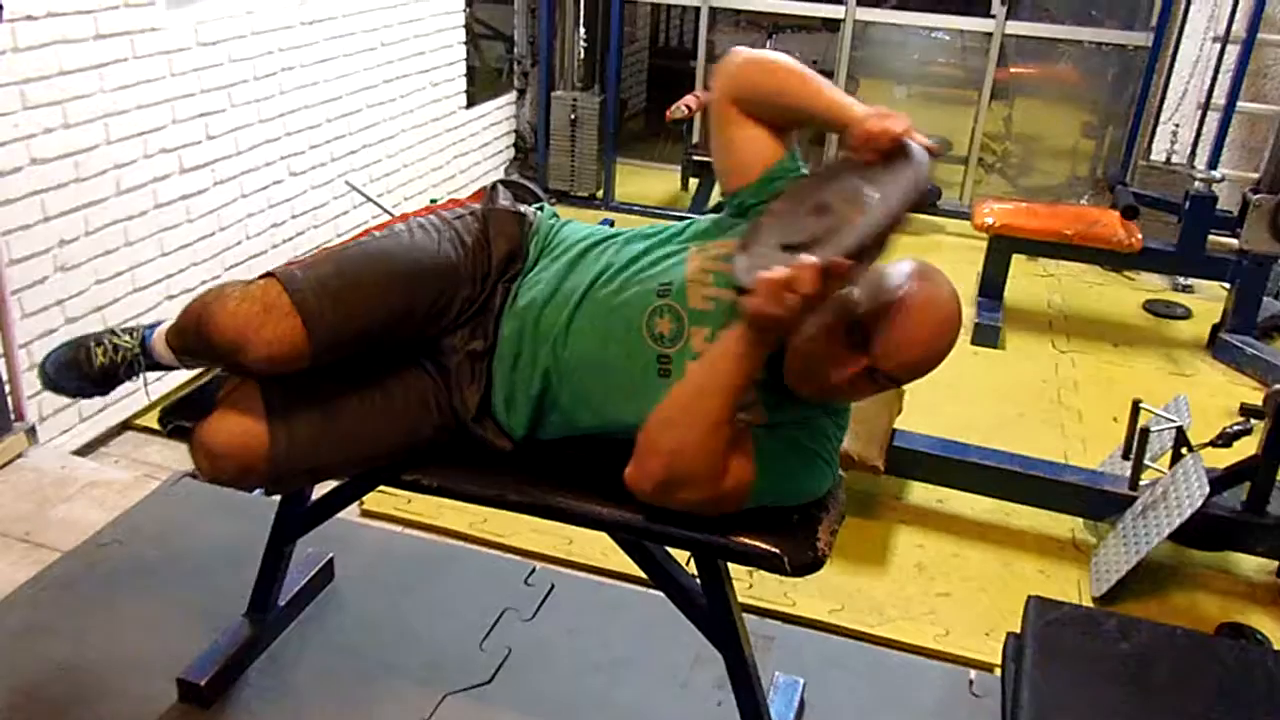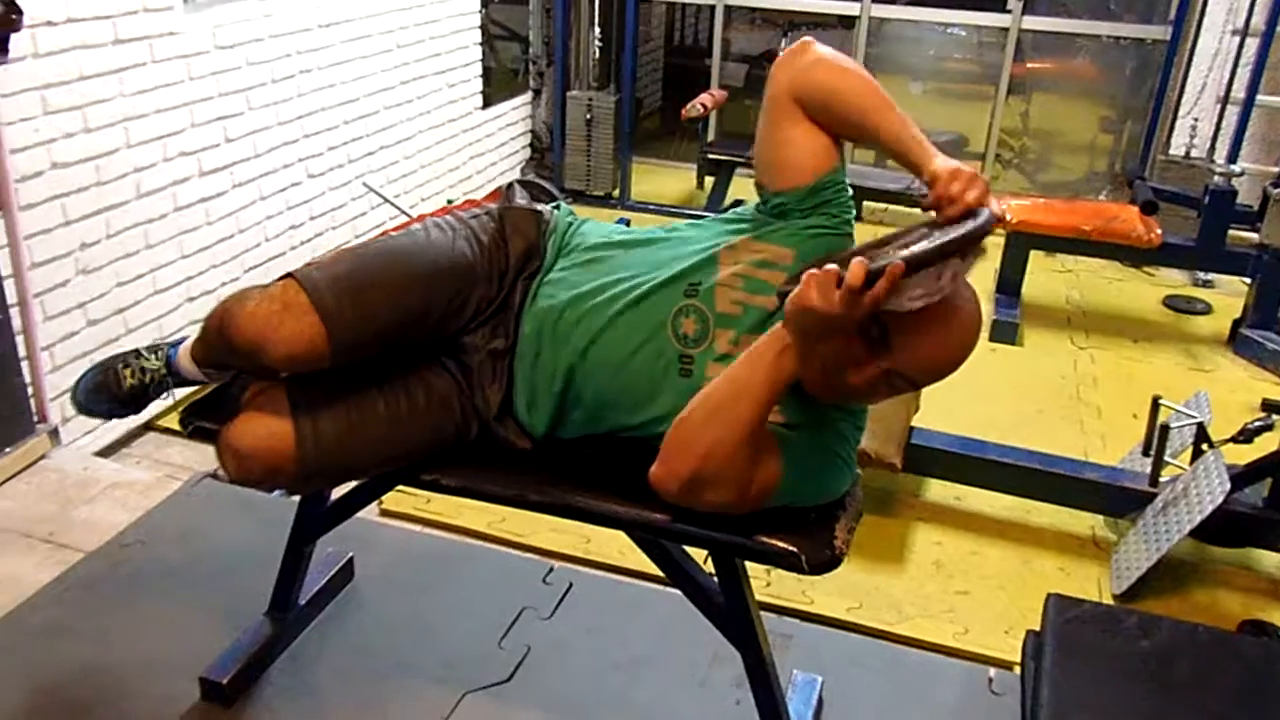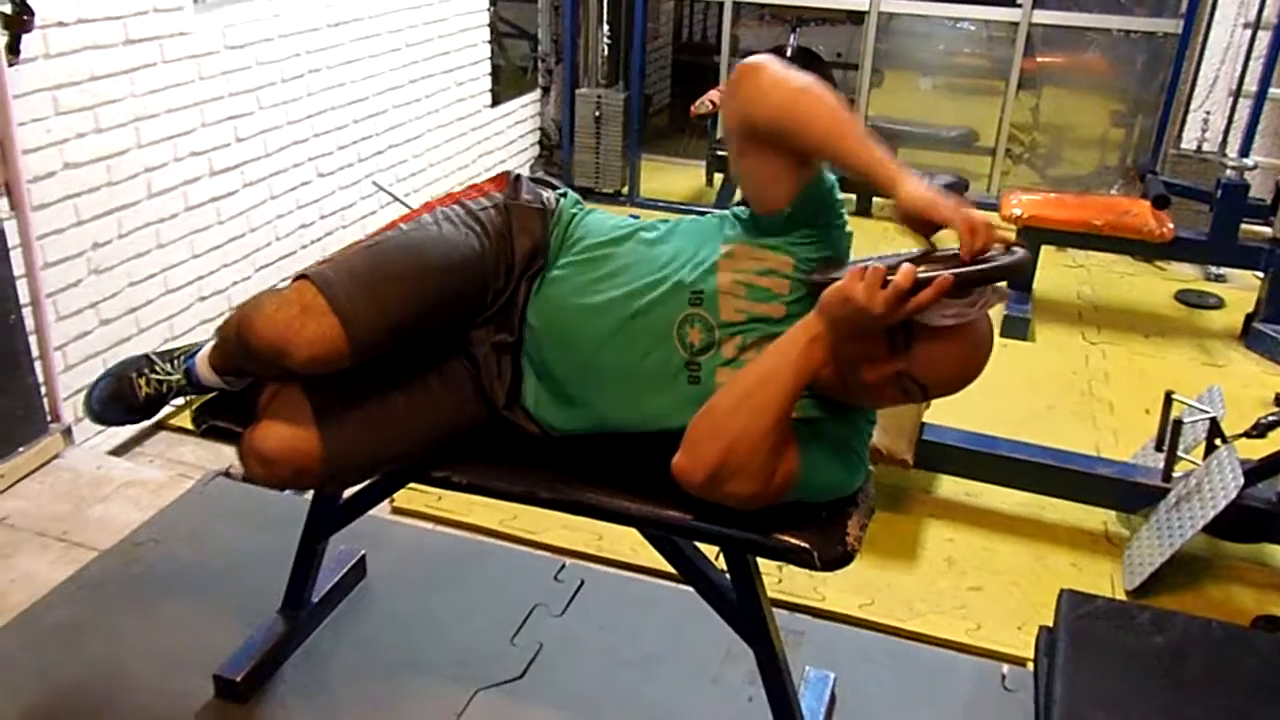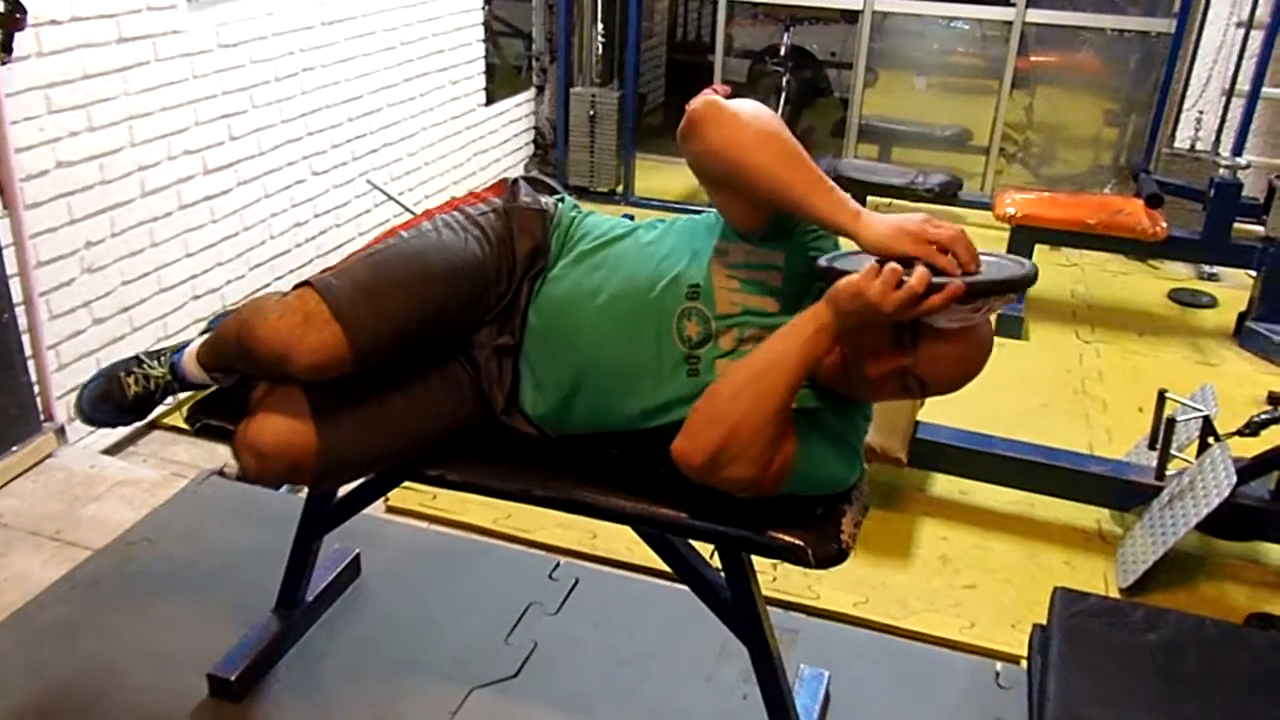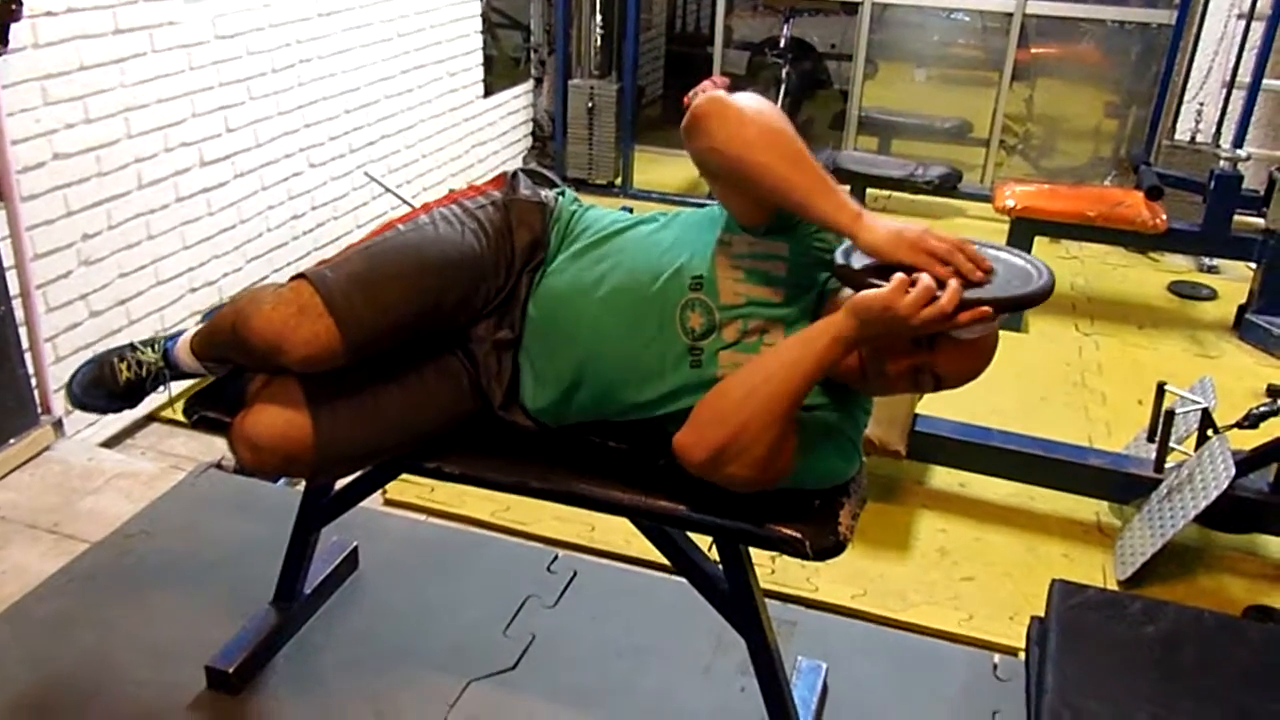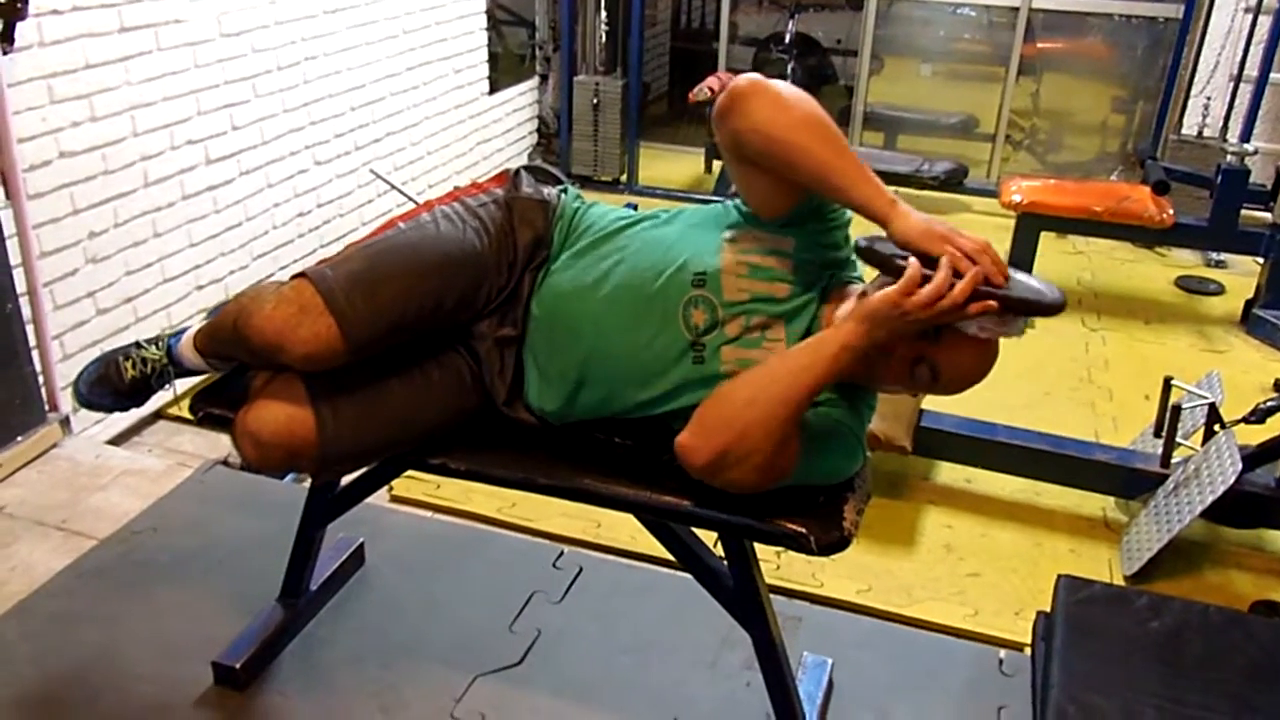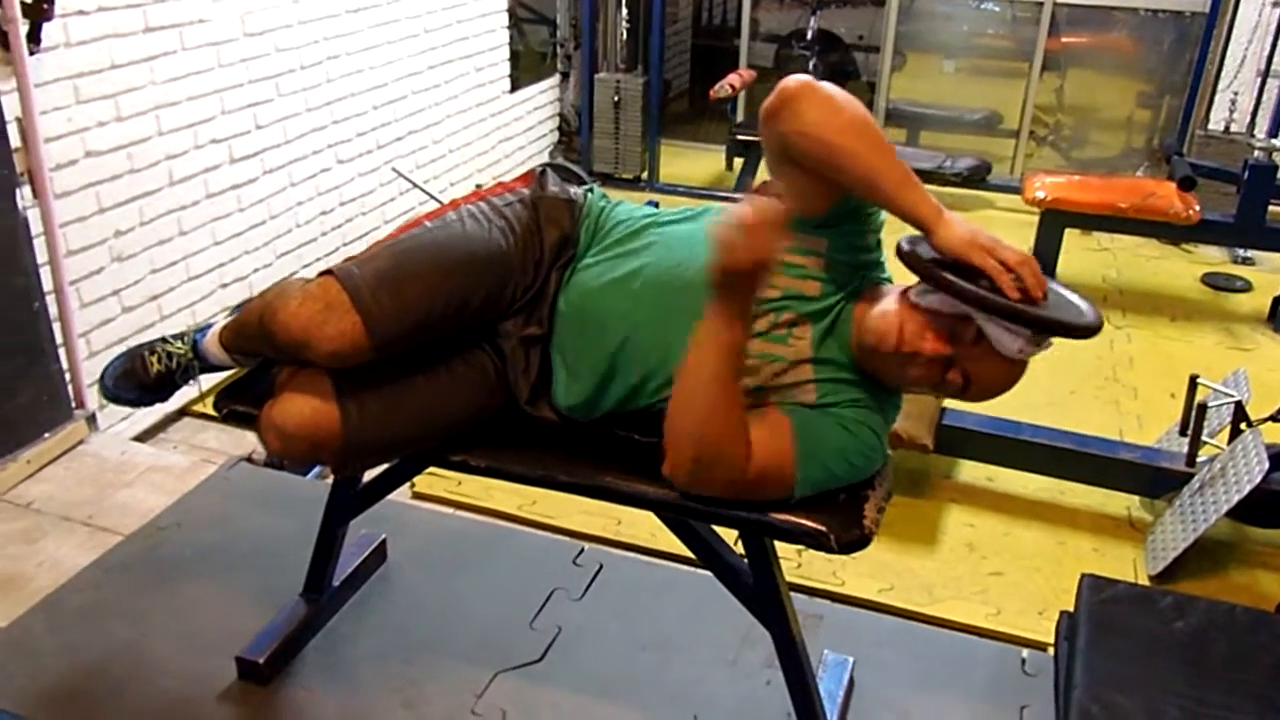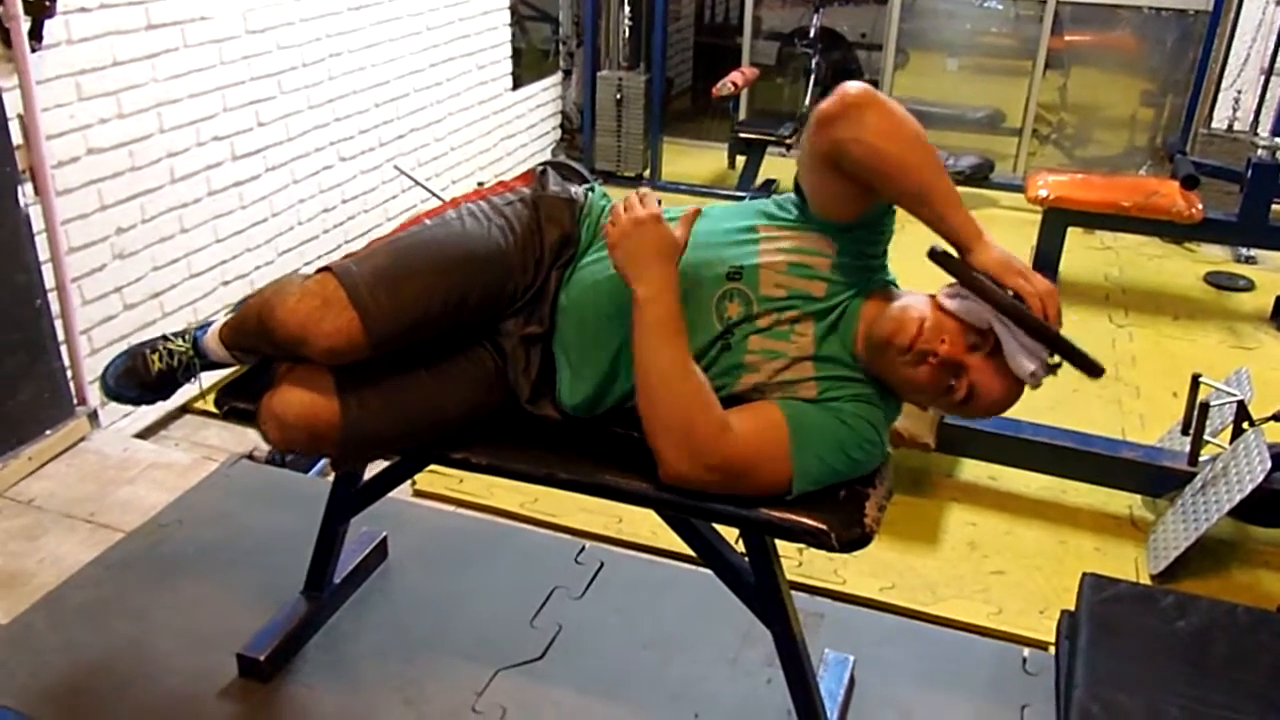
dt=0.3s
person 1, frame 1
left shoulder: (804, 452)
left elbow: (659, 476)
right elbow: (735, 80)
left wrist: (747, 333)
right wrist: (855, 114)
left hip: (476, 395)
left knee: (225, 449)
right knee: (258, 329)
right ankle: (172, 344)
person 1, frame 2
left shoulder: (822, 453)
right shoulder: (815, 236)
left elbow: (684, 478)
right elbow: (803, 66)
left wrist: (795, 341)
right wrist: (927, 160)
left hip: (498, 398)
left knee: (253, 451)
right knee: (267, 329)
left ankle: (249, 381)
right ankle: (193, 360)
person 1, frame 3
left shoulder: (832, 450)
right shoulder: (815, 247)
left elbow: (705, 467)
right elbow: (757, 84)
left wrist: (823, 333)
right wrist: (904, 185)
left hip: (502, 381)
left knee: (274, 452)
right knee: (291, 334)
left ankle: (250, 377)
right ankle: (212, 365)
person 1, frame 4
left shoulder: (830, 442)
right shoulder: (807, 239)
left elbow: (704, 452)
right elbow: (710, 122)
left wrist: (828, 321)
right wrist: (857, 220)
left hip: (505, 385)
left knee: (269, 447)
right knee: (301, 337)
left ankle: (240, 380)
right ankle: (202, 359)
person 1, frame 5
left shoulder: (829, 433)
right shoulder: (812, 233)
left elbow: (708, 448)
right elbow: (714, 117)
left wrist: (845, 331)
right wrist: (865, 223)
left hip: (504, 378)
left knee: (265, 439)
right knee: (291, 330)
left ankle: (238, 372)
right ankle: (195, 350)
person 1, frame 6
left shoulder: (829, 433)
right shoulder: (820, 236)
left elbow: (709, 454)
right elbow: (746, 103)
left wrist: (851, 339)
right wrist: (899, 216)
left hip: (508, 374)
left knee: (270, 435)
right knee: (292, 328)
left ankle: (235, 376)
right ankle: (195, 347)
person 1, frame 7
left shoulder: (851, 433)
right shoulder: (847, 228)
left elbow: (696, 464)
right elbow: (795, 105)
left wrist: (731, 302)
right wrist: (941, 222)
left hip: (530, 374)
left knee: (294, 427)
right knee: (318, 324)
left ankle: (264, 360)
right ankle: (221, 342)
person 1, frame 8
left shoulder: (848, 430)
right shoulder: (853, 242)
left elbow: (689, 456)
right elbow: (852, 112)
left wrist: (651, 286)
right wrist: (979, 248)
left hip: (532, 369)
left knee: (295, 419)
right knee: (314, 324)
left ankle: (257, 368)
right ankle: (221, 340)
